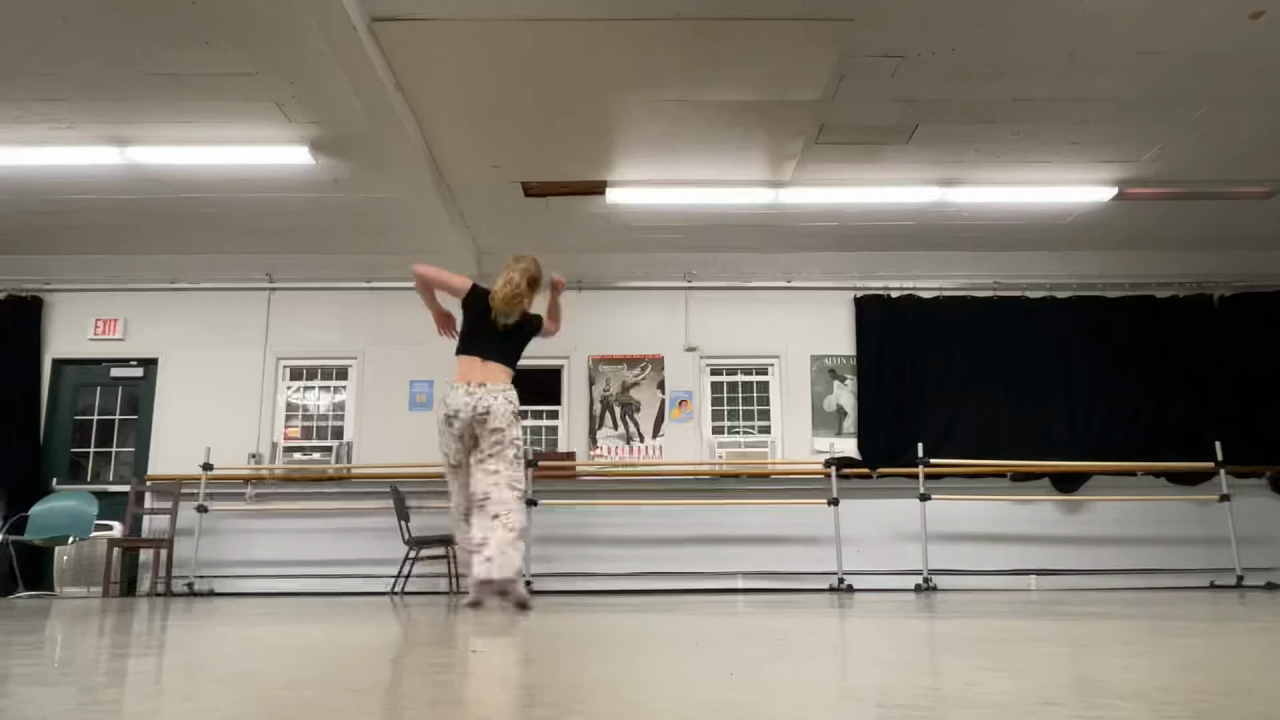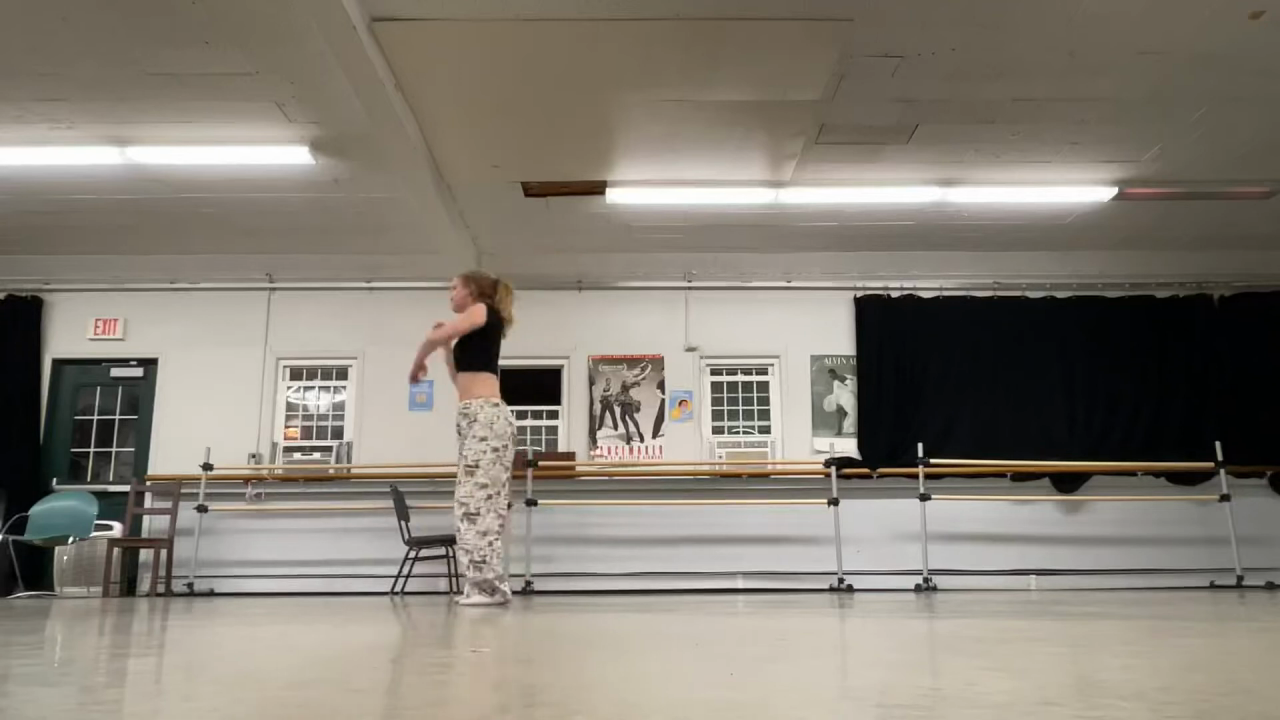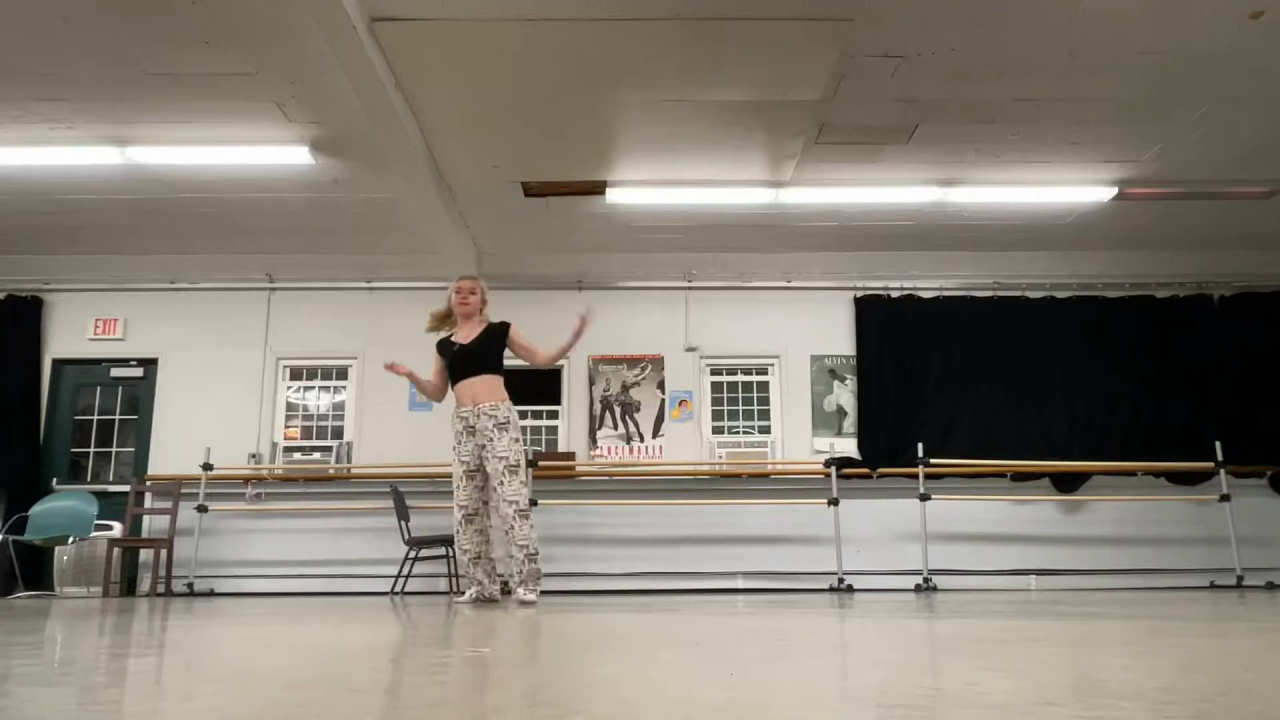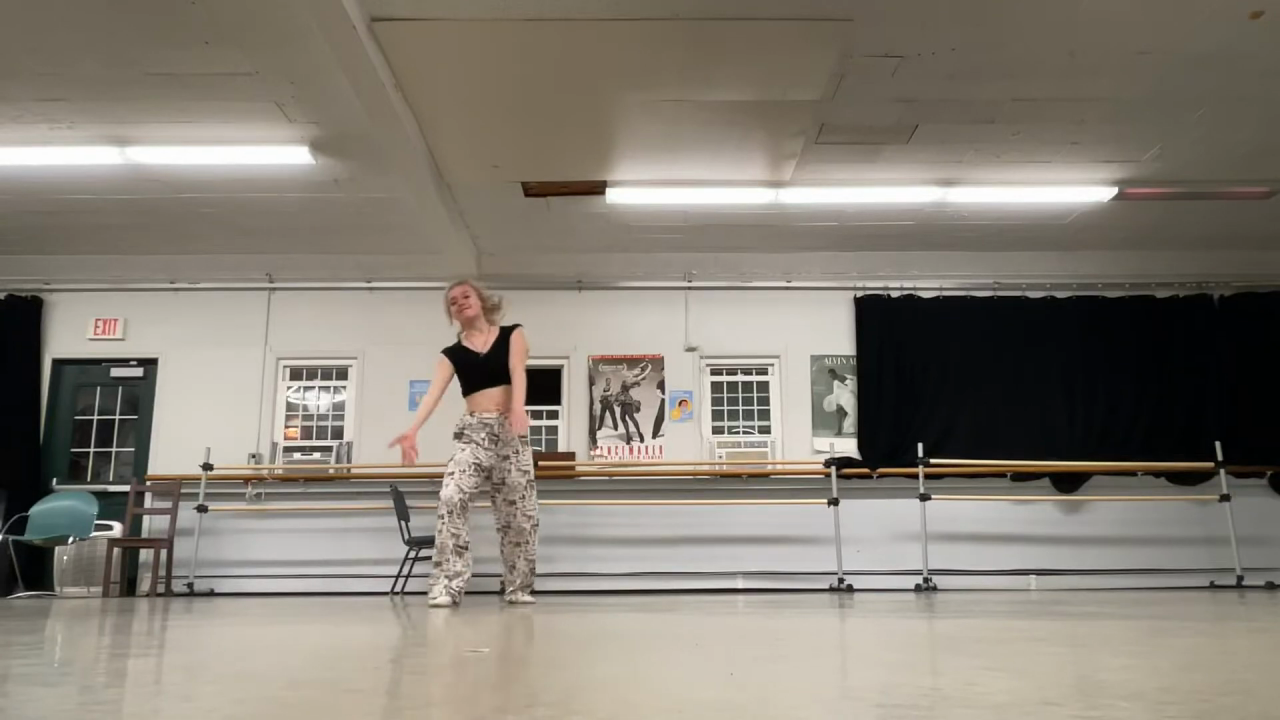
dt=0.5s
person 1, frame 1
left shoulder: (477, 297)
right shoulder: (530, 321)
left elbow: (420, 272)
right elbow: (554, 326)
left wrist: (438, 312)
right wrist: (556, 295)
left hip: (459, 400)
right hip: (498, 402)
left knee: (467, 496)
right knee: (502, 492)
left ankle: (483, 581)
right ankle: (499, 572)
person 1, frame 2
left shoulder: (482, 312)
right shoulder: (471, 333)
left elbow: (440, 336)
right elbow: (460, 378)
left wrist: (418, 362)
right wrist: (441, 341)
left hip: (485, 417)
right hip: (469, 420)
left knee: (476, 505)
right knee: (472, 505)
left ankle: (488, 587)
right ankle: (484, 584)
person 1, frame 3
left shoulder: (500, 331)
right shoulder: (444, 345)
left elbow: (541, 359)
right elbow: (436, 393)
left wrist: (573, 339)
right wrist: (410, 375)
left hip: (499, 420)
right hip: (464, 426)
left knee: (512, 504)
right knee: (467, 510)
left ankle: (525, 583)
right ankle: (484, 585)
person 1, frame 4
left shoulder: (513, 334)
right shoulder: (452, 354)
left elbow: (518, 375)
right elbow: (434, 393)
left wrist: (519, 411)
right wrist: (413, 430)
left hip: (512, 435)
right hip: (473, 434)
left knee: (521, 515)
right knee: (452, 500)
left ankle: (518, 587)
right ankle: (446, 587)
